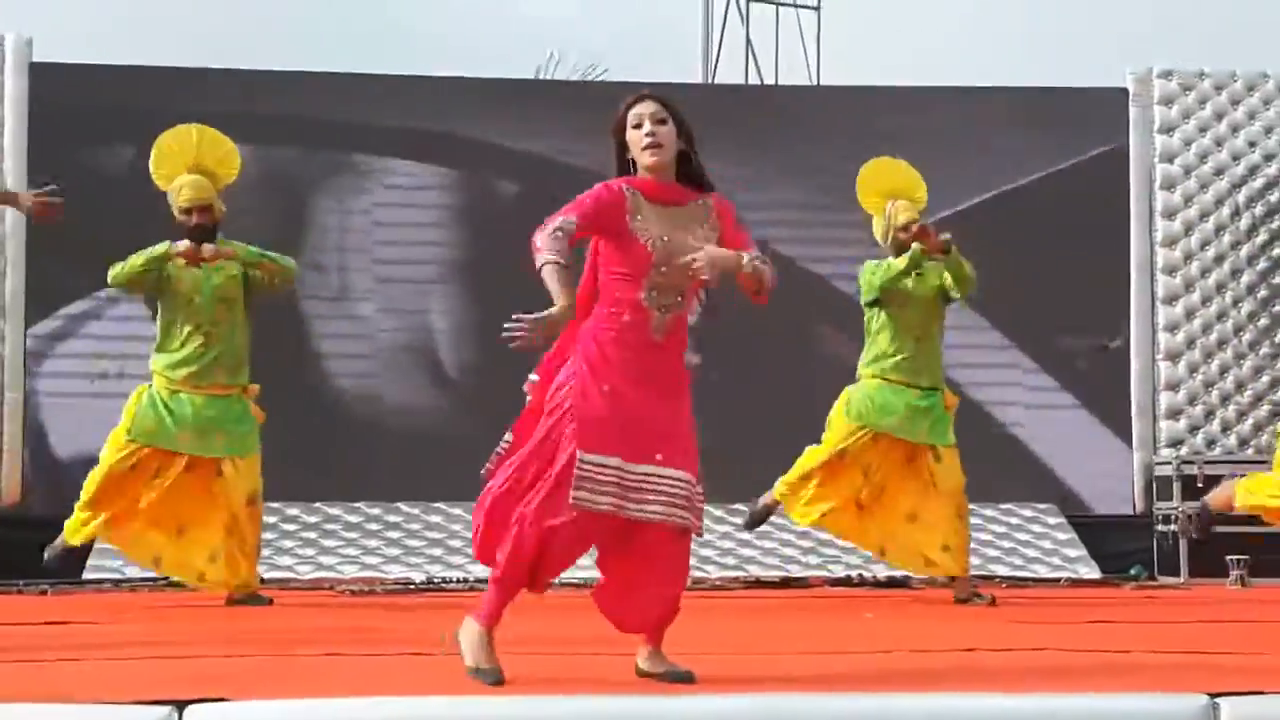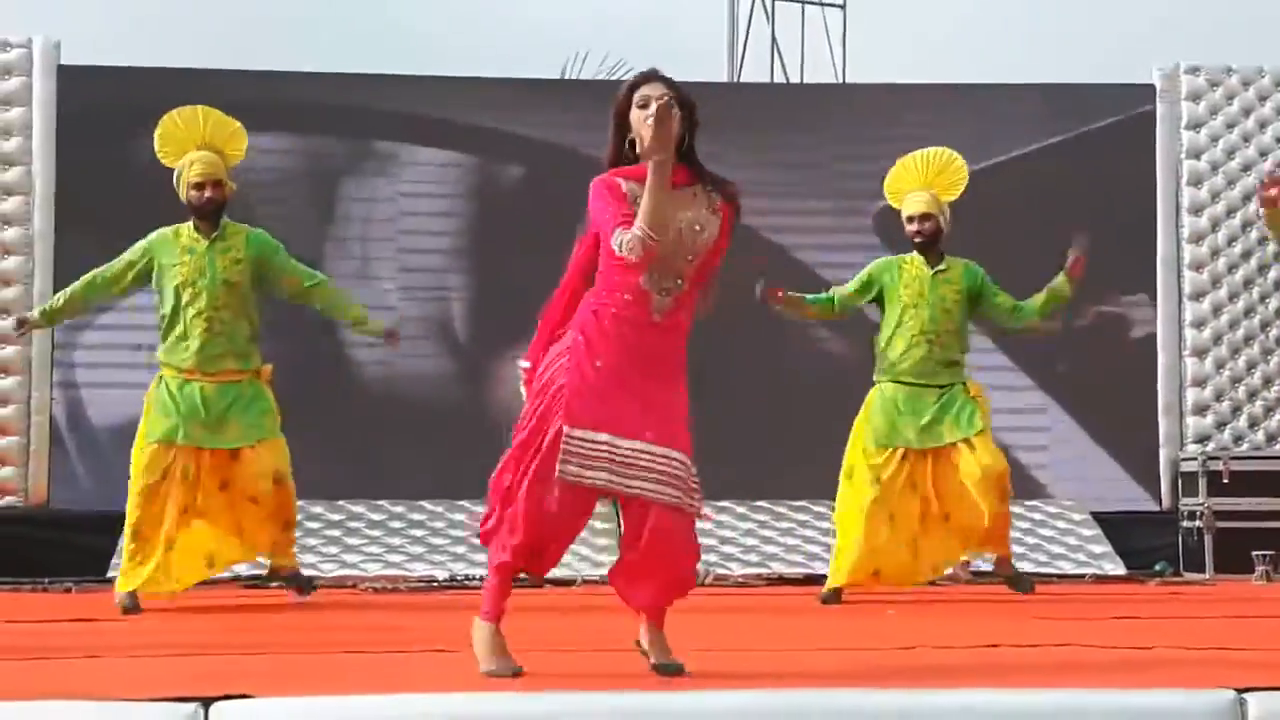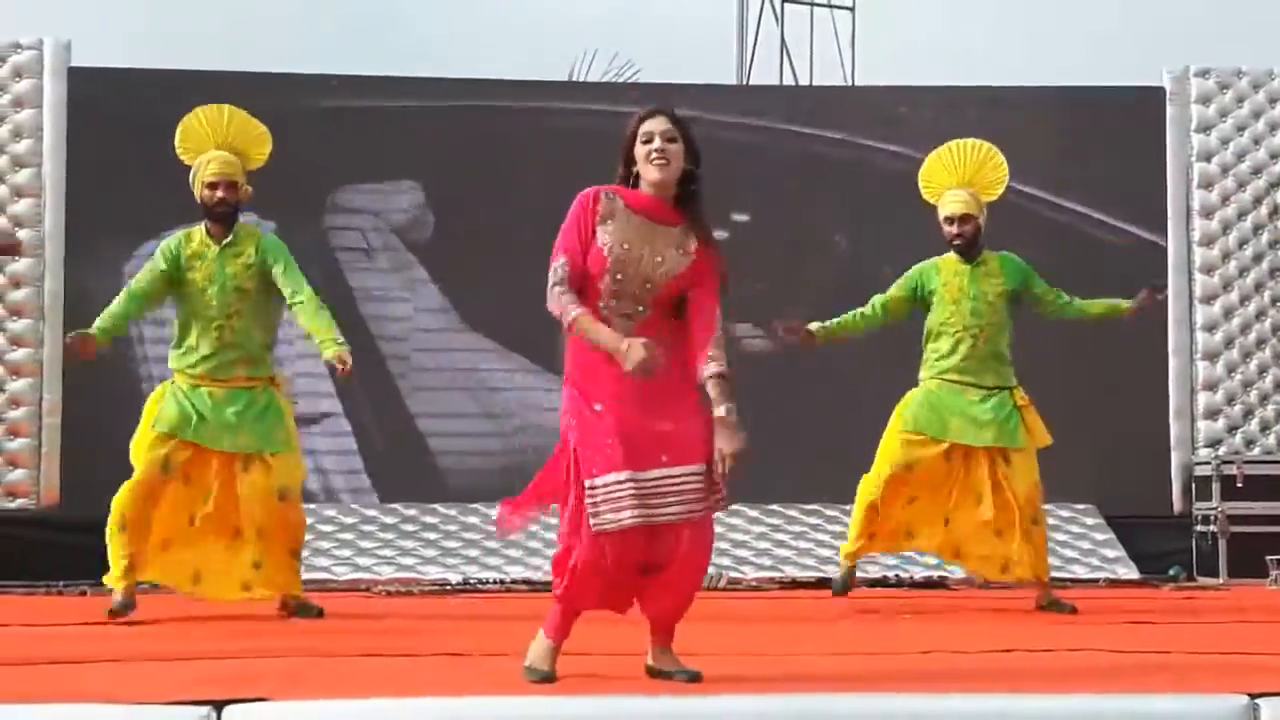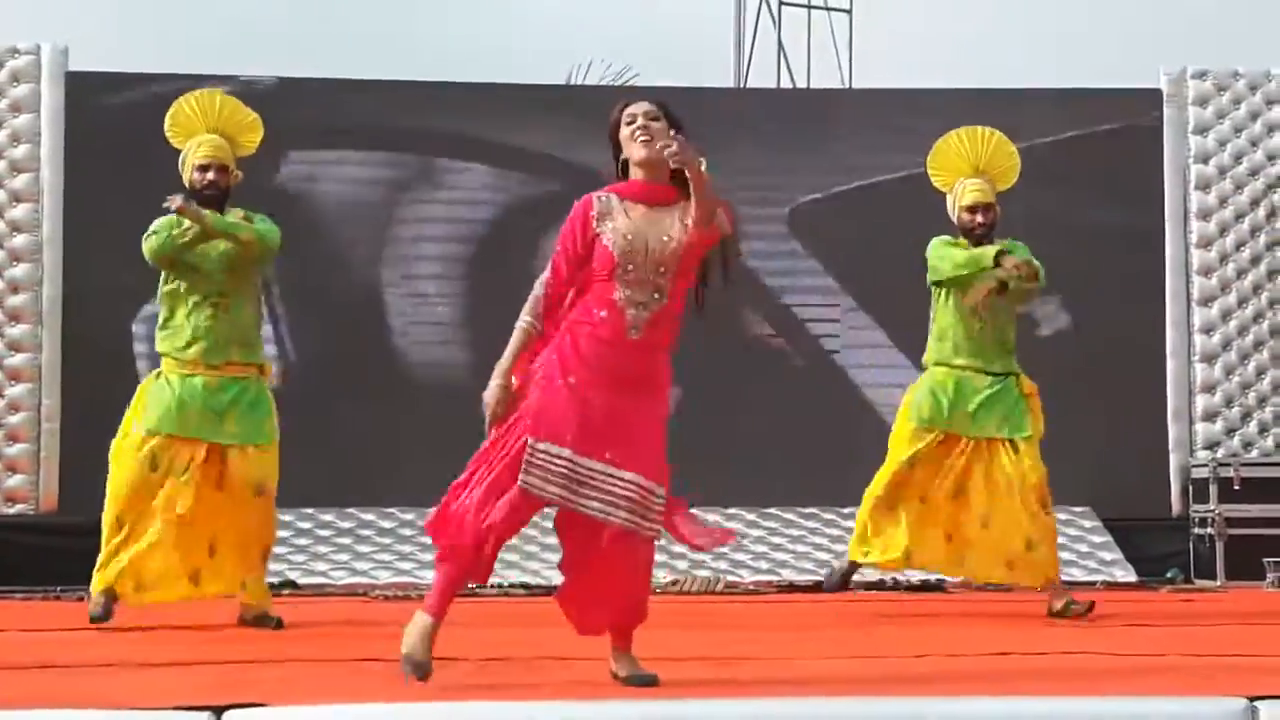
dt=0.4s
person 1, frame 1
left shoulder: (711, 209)
right shoulder: (614, 197)
left elbow: (762, 287)
right elbow: (549, 236)
left wrist: (732, 260)
right wrist: (562, 304)
left hip: (665, 384)
right hip: (599, 371)
left knee: (660, 524)
right knee: (557, 501)
left ankle: (651, 649)
right ankle: (481, 622)
person 1, frame 2
left shoulder: (716, 200)
right shoulder: (609, 187)
right elbow: (634, 253)
right wrist: (658, 171)
left hip: (659, 366)
right hip: (594, 354)
left knee: (662, 505)
right knee: (551, 483)
left ankle: (653, 630)
right ankle: (490, 620)
person 1, frame 3
left shoulder: (695, 243)
right shoulder: (594, 204)
left elbow: (706, 333)
right elbow: (558, 295)
left wrist: (724, 418)
right wrist: (618, 344)
left hip: (668, 393)
right hip: (598, 387)
left knee: (684, 524)
right knee: (612, 524)
left ankle: (661, 648)
right ankle: (550, 638)
person 1, frame 4
left shoulder: (693, 208)
right shoulder: (595, 208)
left elbow: (710, 231)
right elbow: (548, 292)
left wrist: (696, 173)
right wrist: (504, 372)
left hip: (641, 388)
right hip: (571, 370)
left knee: (621, 523)
right knee: (509, 492)
left ankle: (621, 652)
right ankle: (431, 613)
person 2, frame 1
left shoulder: (240, 261)
right shoulder: (164, 263)
left elbow: (287, 274)
right elbow: (117, 278)
left wrist: (239, 252)
right wrist: (171, 252)
left hip: (225, 405)
right hip: (166, 397)
left knee: (241, 497)
right knee: (116, 471)
left ankle: (241, 585)
right ankle: (74, 533)
person 2, frame 2
left shoulder: (254, 243)
right shoulder: (162, 244)
left elbow: (309, 284)
right elbow: (105, 280)
left wrist: (367, 321)
right wrist: (45, 314)
left hip: (241, 391)
right hip: (178, 392)
left knee: (271, 481)
right knee: (153, 487)
left ankle: (282, 560)
right ankle: (134, 581)
person 2, frame 3
left shoulder: (264, 247)
right shoulder: (177, 248)
left elbow: (301, 294)
right elbow: (139, 293)
left wrist: (333, 343)
right wrist: (98, 333)
left hip: (254, 399)
right hip: (189, 395)
left knee: (278, 499)
right knee: (148, 486)
left ankle: (286, 591)
right ankle: (125, 583)
person 2, frame 4
left shoulder: (253, 223)
right shoulder: (168, 224)
left elbow: (266, 243)
right elbow: (157, 254)
left wrist: (204, 217)
right wrist: (207, 226)
left hip: (241, 386)
right hip: (177, 383)
left knee: (250, 492)
right knee: (138, 481)
left ankle: (251, 600)
right ankle: (110, 584)
person 3, frame 1
left shoulder: (937, 274)
right shoulder: (873, 271)
left elbow: (967, 286)
right elbow: (879, 284)
left wrist: (948, 253)
right wrist: (916, 250)
left hip: (928, 400)
right hip: (878, 392)
left knee: (947, 488)
right knee: (834, 457)
left ankle: (961, 583)
right ankle: (775, 497)
person 3, frame 2
left shoulder: (968, 274)
right shoulder: (886, 270)
left elbow: (1020, 313)
right elbow: (834, 302)
left wrist: (1065, 283)
right wrist: (790, 301)
left hip: (951, 400)
right hip: (895, 400)
left knee: (990, 475)
right knee: (870, 489)
left ankle: (1003, 561)
right ankle: (840, 579)
person 3, frame 3
left shoulder: (1009, 268)
right shoulder: (927, 274)
left elbow: (1062, 306)
right elbow: (876, 311)
left wrist: (1124, 307)
right wrist: (821, 331)
left hip: (997, 402)
right hip: (937, 396)
left knee: (1022, 495)
right knee: (890, 471)
left ankle: (1043, 589)
right ankle: (850, 558)
person 3, frame 4
left shoulder: (1015, 252)
right shoulder: (942, 247)
left elbow: (1033, 281)
right elbow: (951, 265)
left wrist: (1000, 284)
right wrist: (1003, 258)
left hip: (1001, 391)
right hip: (944, 386)
left knee: (1028, 485)
right knee: (901, 473)
left ankle: (1055, 593)
right ankle: (854, 558)
